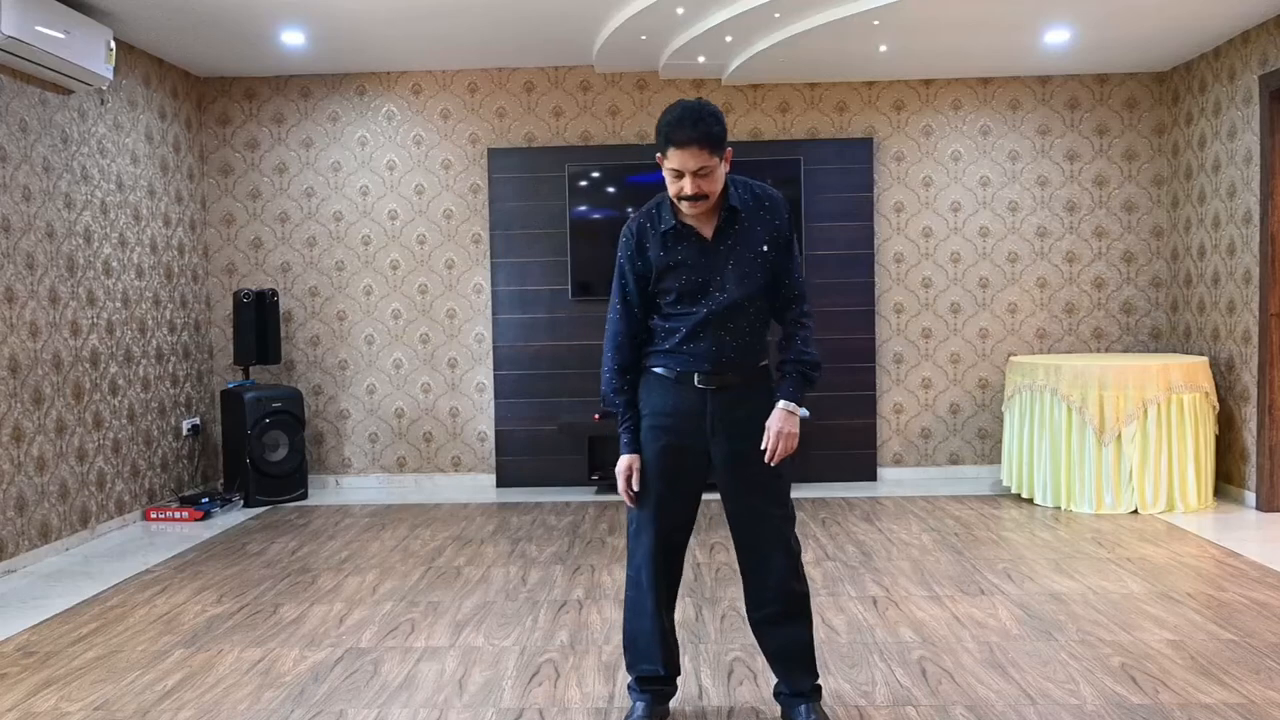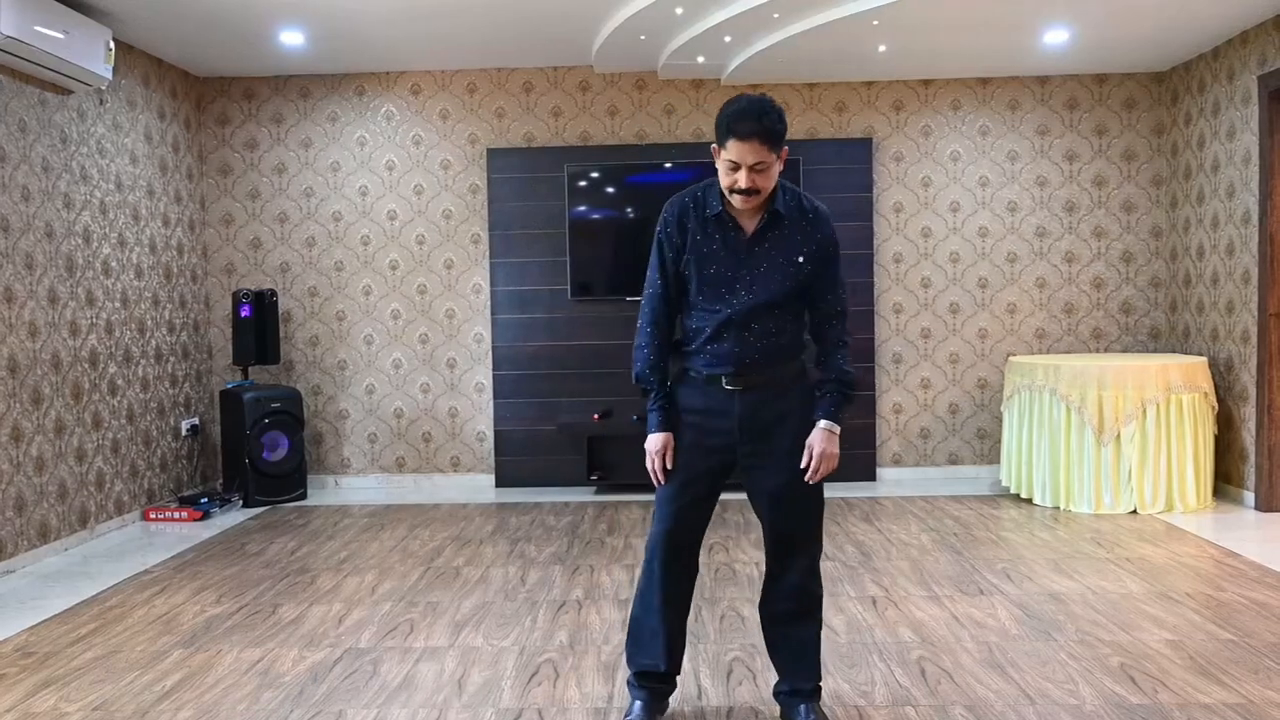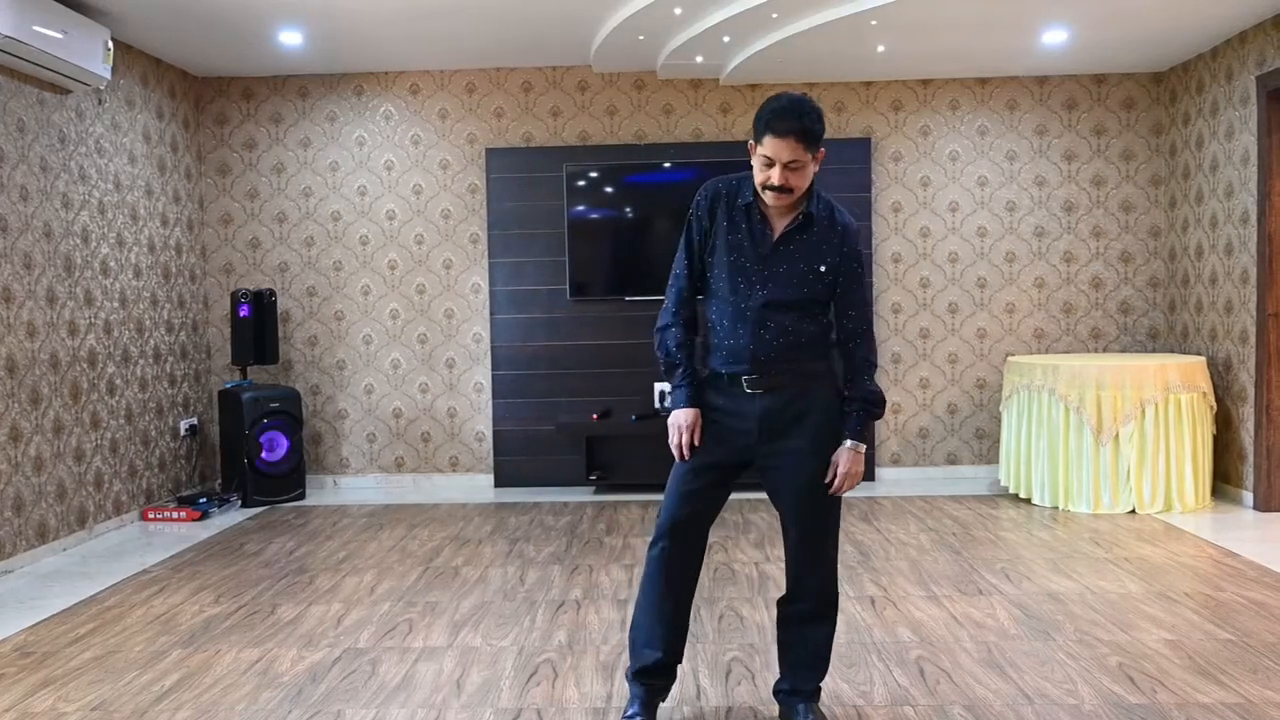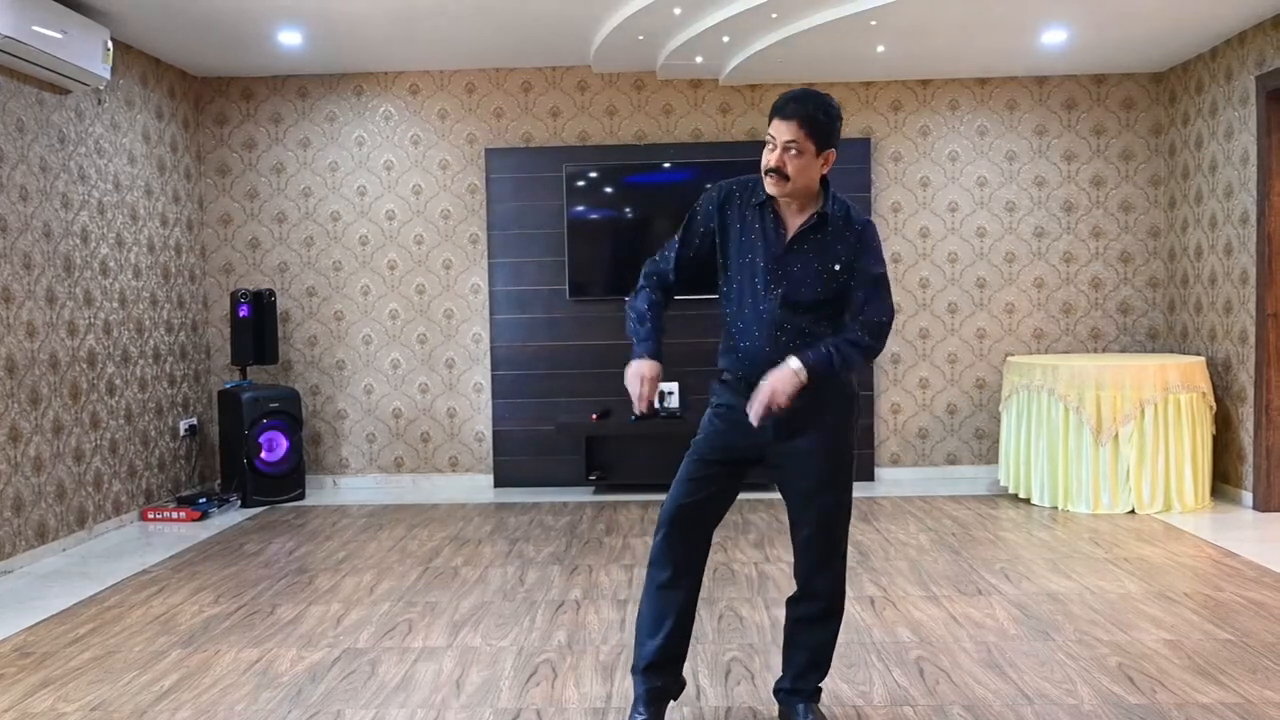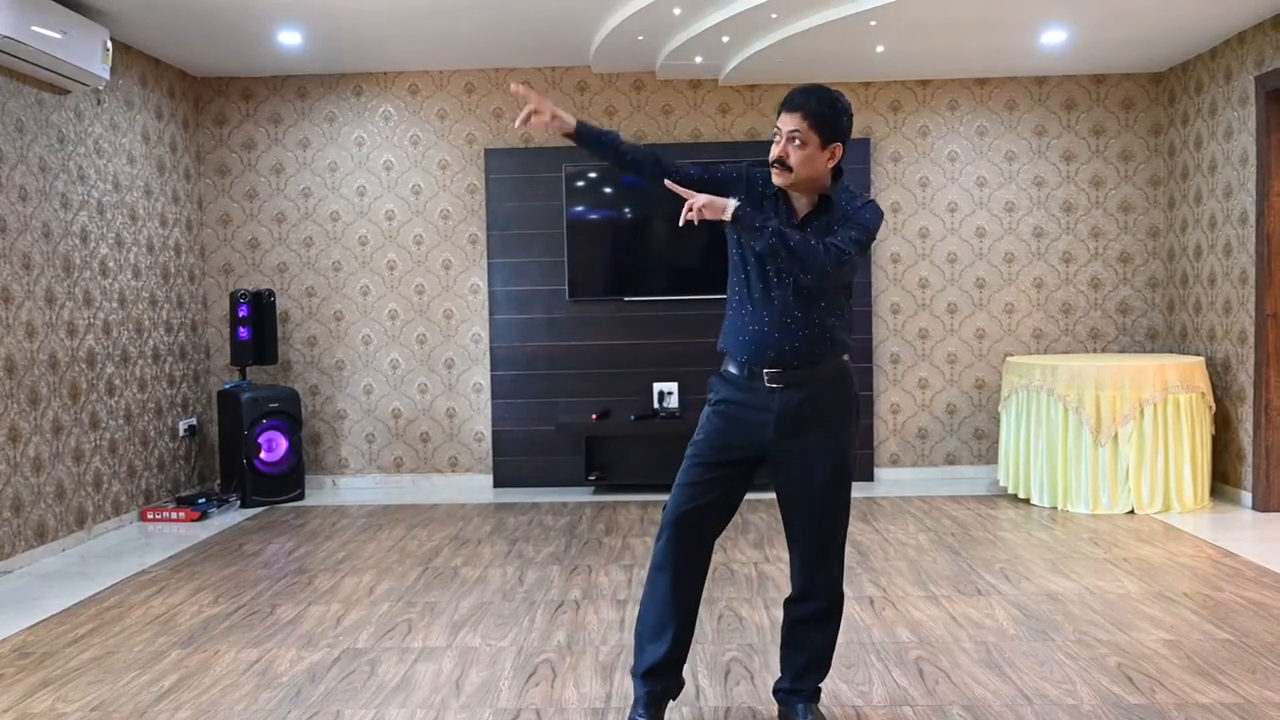
dt=0.3s
person 1, frame 1
left shoulder: (767, 211)
right shoulder: (642, 233)
left elbow: (793, 310)
right elbow: (623, 338)
left wrist: (789, 399)
right wrist: (628, 440)
left hip: (748, 394)
right hip: (667, 398)
left knee: (772, 547)
right knee: (653, 547)
person 1, frame 2
left shoulder: (810, 222)
right shoulder: (683, 215)
left elbow: (831, 325)
right elbow: (656, 318)
left wrist: (828, 418)
right wrist: (658, 416)
left hip: (782, 401)
right hip: (698, 398)
left knee: (794, 548)
right knee: (670, 541)
person 1, frame 3
left shoulder: (837, 231)
right shoulder: (714, 204)
left elbow: (856, 336)
right elbow: (679, 303)
left wrist: (855, 434)
right wrist: (683, 394)
left hip: (804, 403)
right hip: (721, 396)
left knee: (812, 552)
right knee: (675, 533)
person 1, frame 4
left shoulder: (852, 228)
right shoulder: (727, 204)
left elbow: (871, 323)
right elbow: (665, 270)
left wrist: (802, 367)
right wrist: (645, 350)
left hip: (817, 404)
right hip: (735, 397)
left knee: (821, 553)
right knee: (679, 527)
person 1, frame 5
left shoulder: (858, 213)
right shoulder: (748, 184)
left elbow: (819, 261)
right elbow: (656, 168)
left wrist: (736, 215)
right wrist: (575, 128)
left hip: (816, 400)
right hip: (738, 393)
left knee: (818, 554)
right knee: (683, 529)
